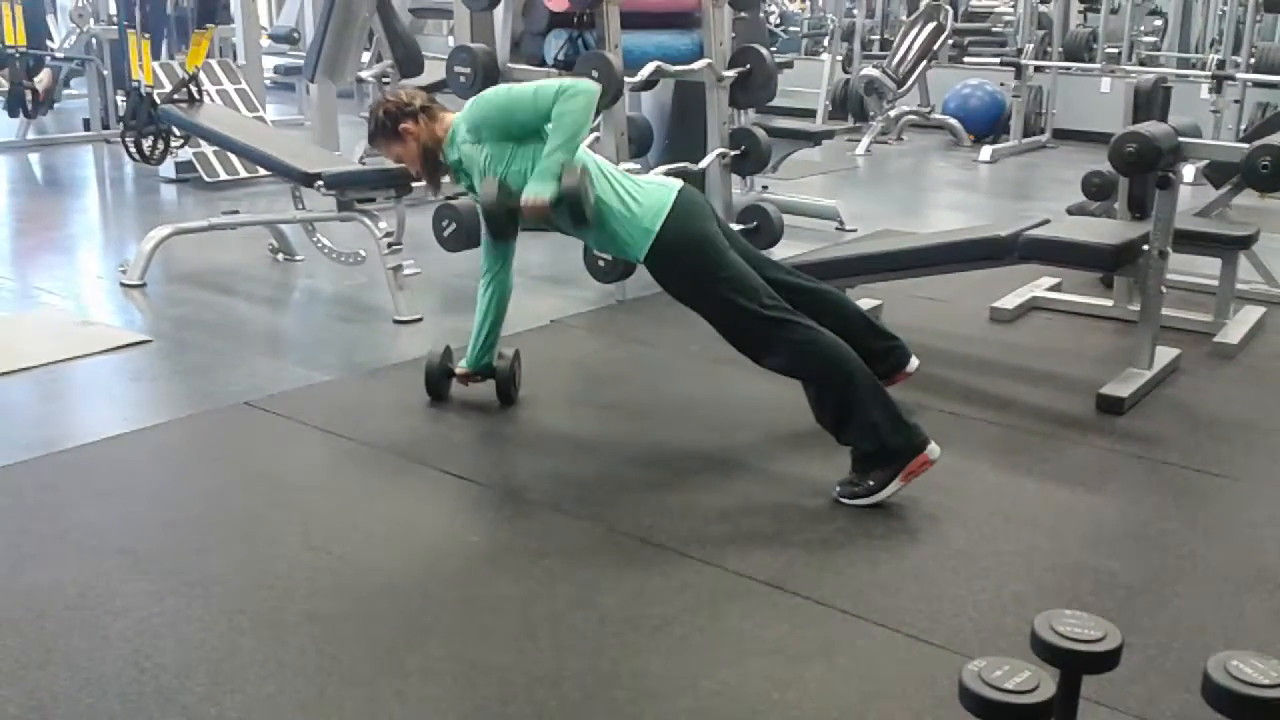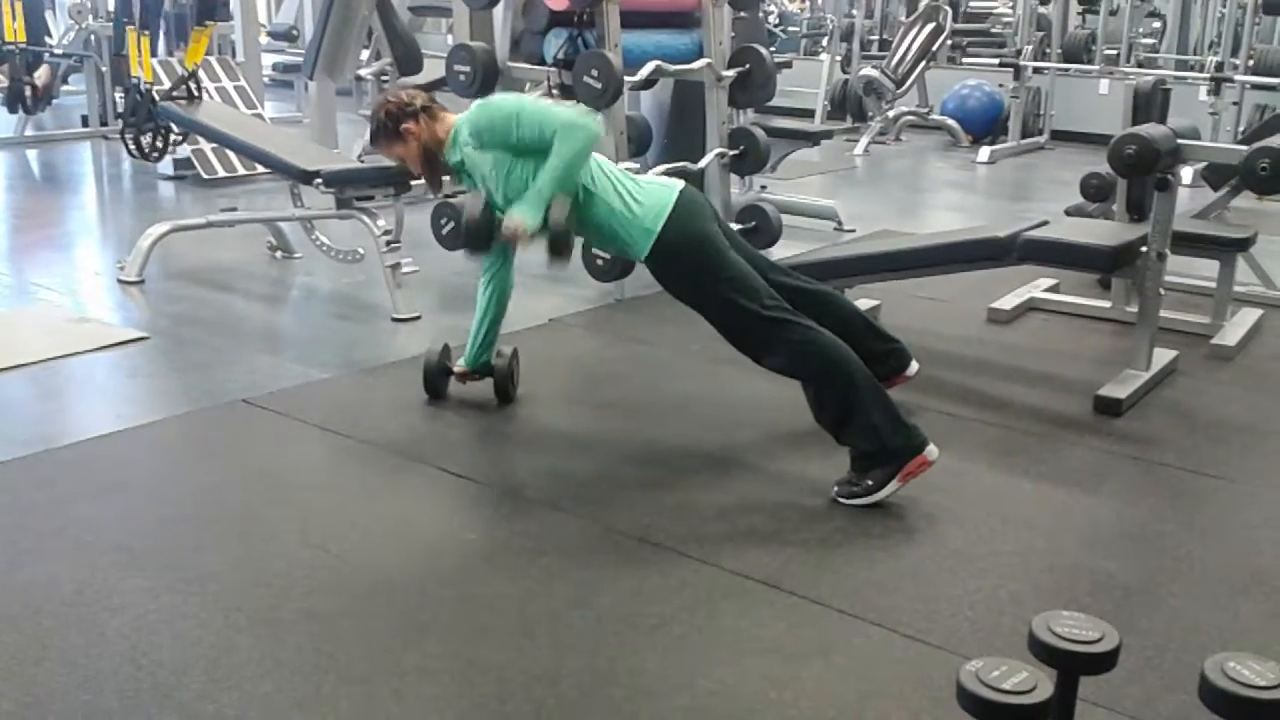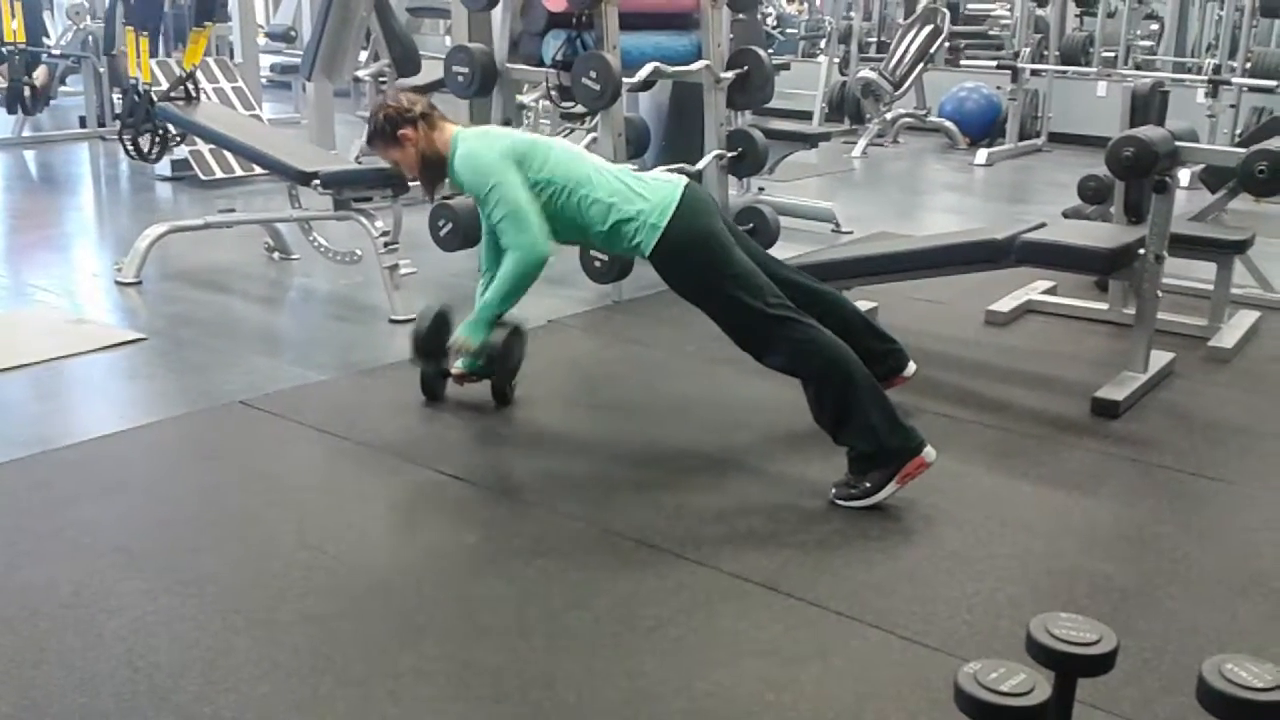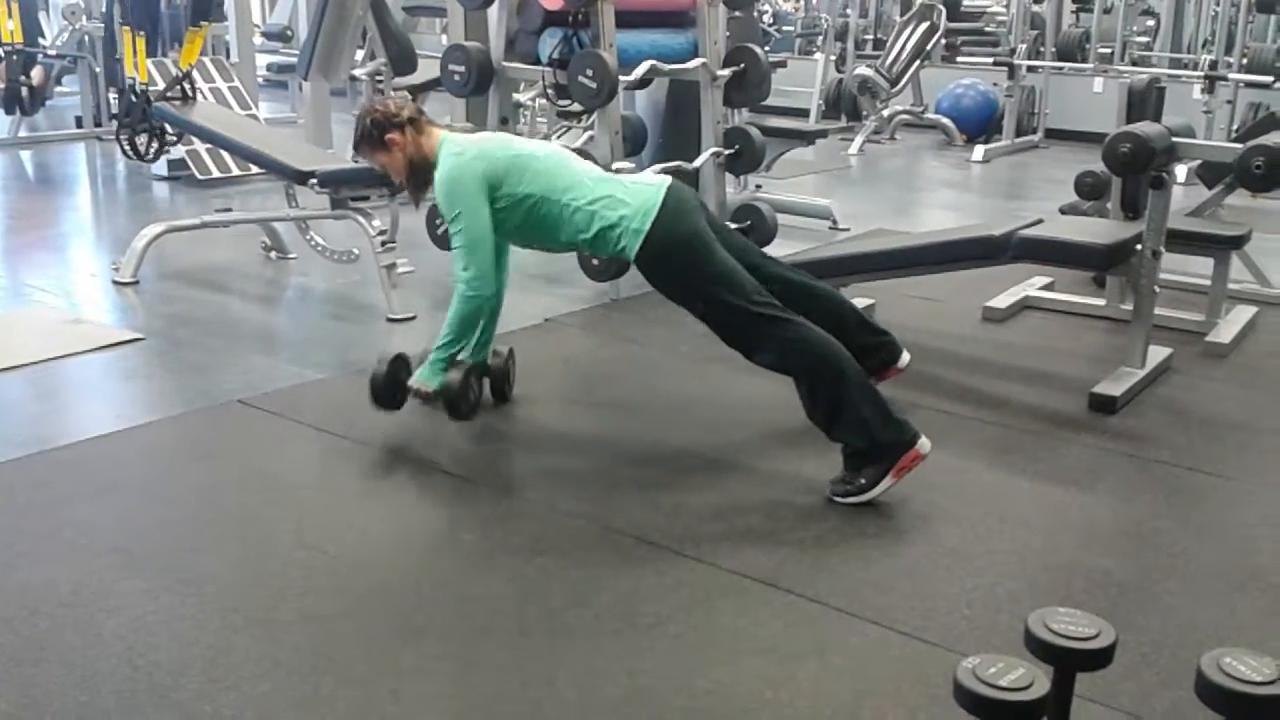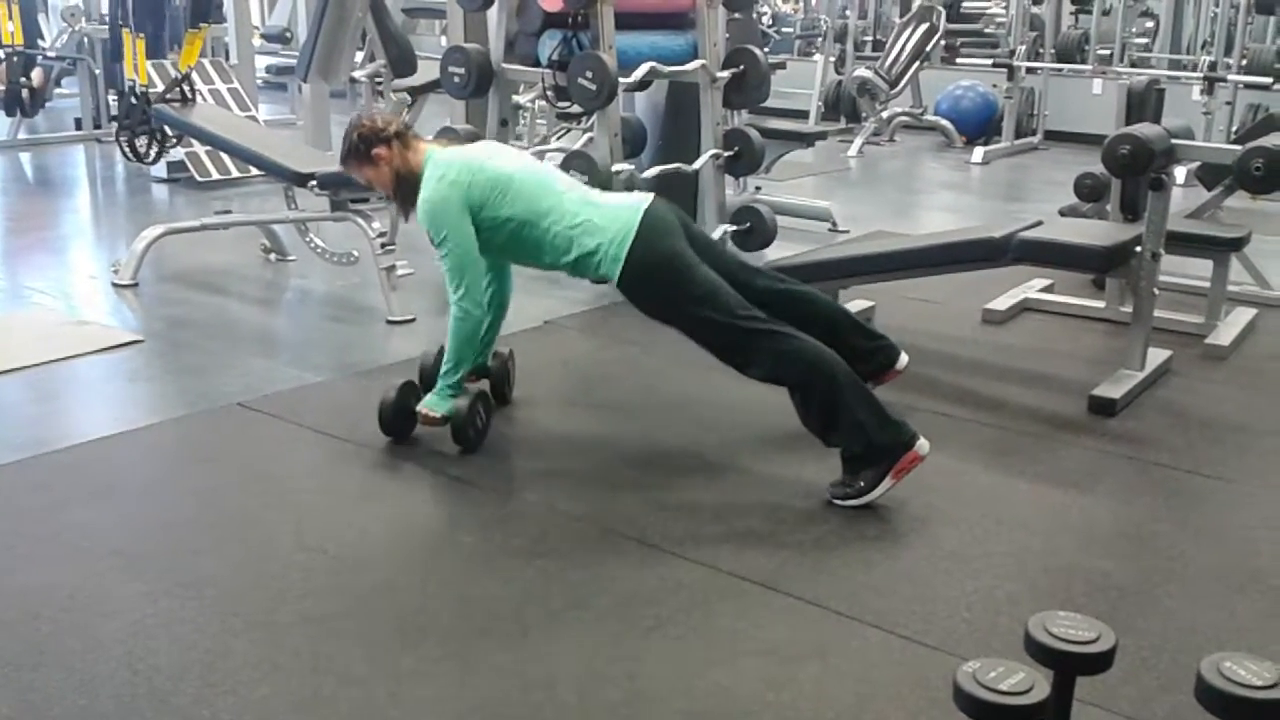
dt=0.2s
person 1, frame 1
left shoulder: (482, 115)
right shoulder: (472, 168)
left elbow: (582, 91)
right elbow: (496, 267)
left wrist: (546, 180)
right wrist: (478, 358)
left hip: (660, 227)
right hip: (668, 213)
left knee: (776, 330)
right knee: (780, 288)
left ankle: (896, 448)
right ankle: (887, 359)
person 1, frame 2
left shoulder: (481, 122)
right shoulder: (473, 166)
left elbow: (582, 124)
right elbow: (498, 260)
left wrist: (533, 208)
right wrist: (476, 356)
left hip: (664, 227)
right hip: (670, 212)
left knee: (777, 329)
right knee: (783, 289)
left ankle: (894, 449)
right ankle: (887, 361)
person 1, frame 3
left shoulder: (475, 157)
right shoulder: (481, 152)
left elbow: (530, 252)
right elbow: (497, 257)
left wrist: (476, 329)
right wrist: (480, 355)
left hip: (667, 227)
right hip: (675, 203)
left knee: (780, 329)
right knee: (783, 289)
left ankle: (891, 451)
right ankle: (886, 361)
person 1, frame 4
left shoulder: (454, 175)
right shoulder: (475, 150)
left elbow: (477, 281)
right elbow: (493, 264)
left wrist: (434, 368)
right wrist: (477, 354)
left hip: (651, 231)
right hip: (662, 199)
left knee: (768, 326)
right knee: (775, 283)
left ankle: (885, 445)
right ankle: (879, 354)
person 1, frame 5
left shoulder: (437, 196)
right shoulder: (469, 155)
left elbow: (469, 301)
right elbow: (495, 273)
left wrist: (445, 391)
right wrist: (475, 361)
left hip: (633, 256)
right hip: (645, 216)
left knee: (759, 339)
right knee: (763, 291)
left ankle: (884, 448)
right ankle: (877, 357)
